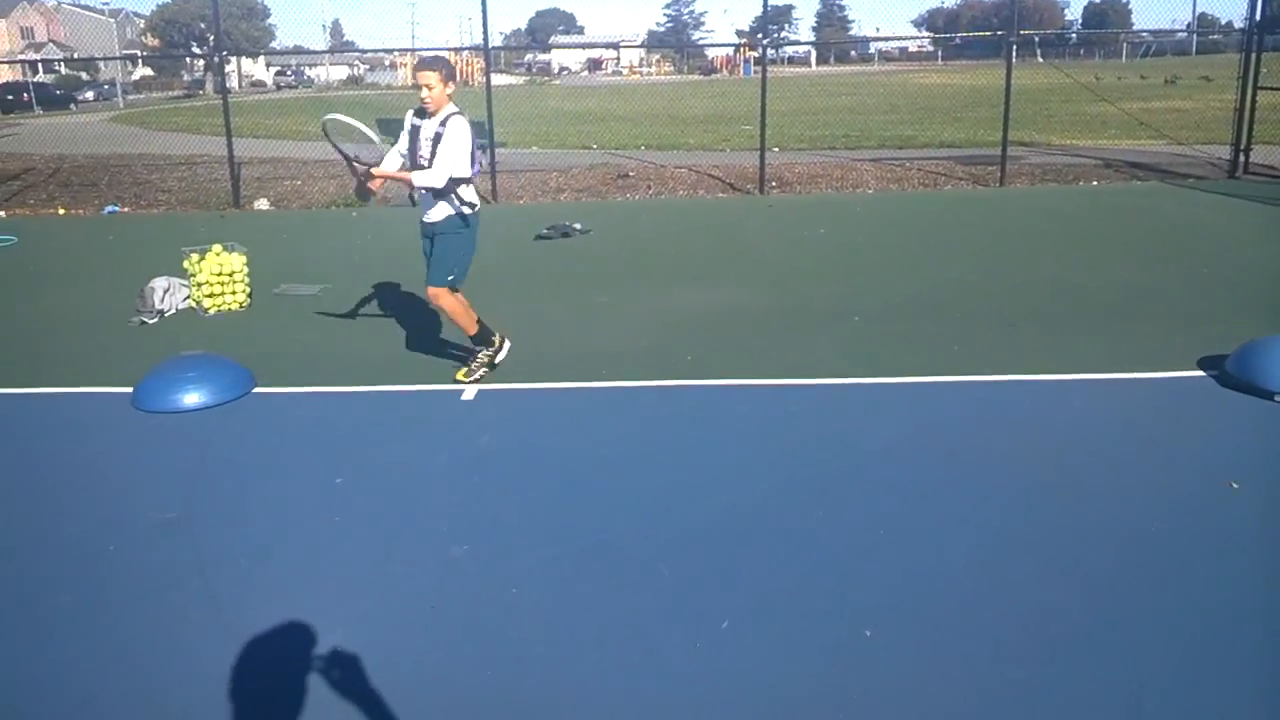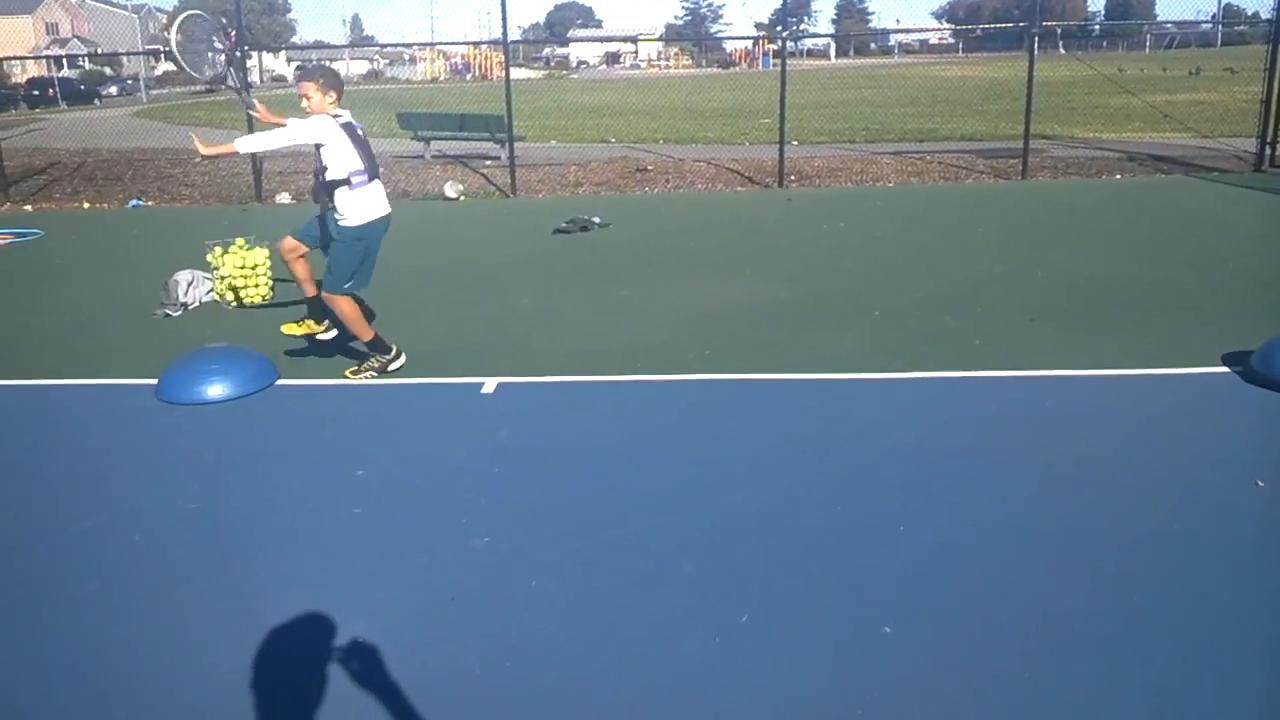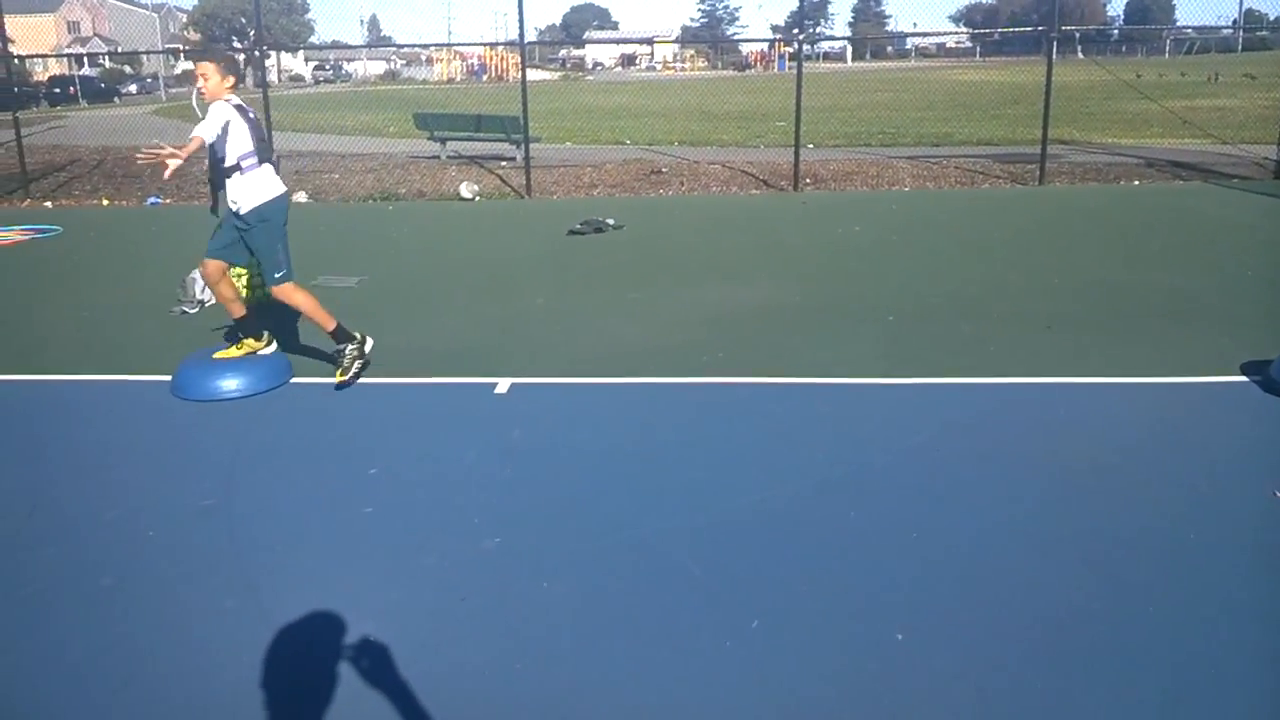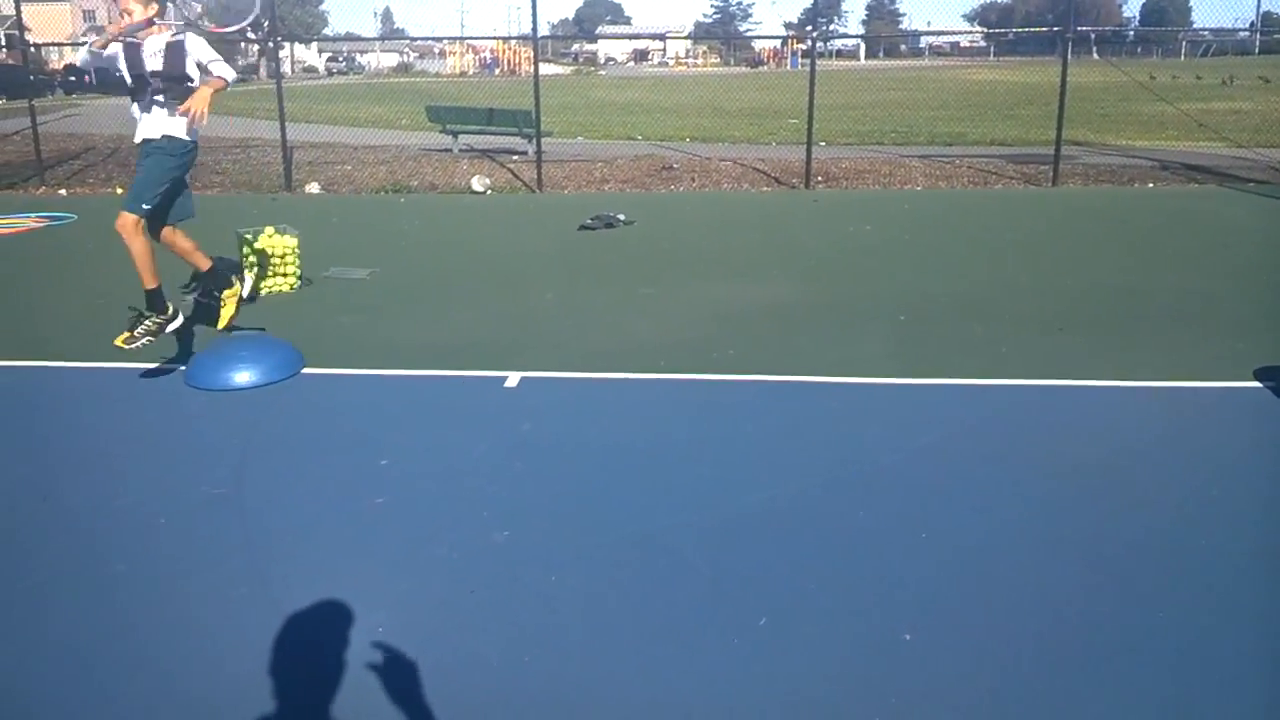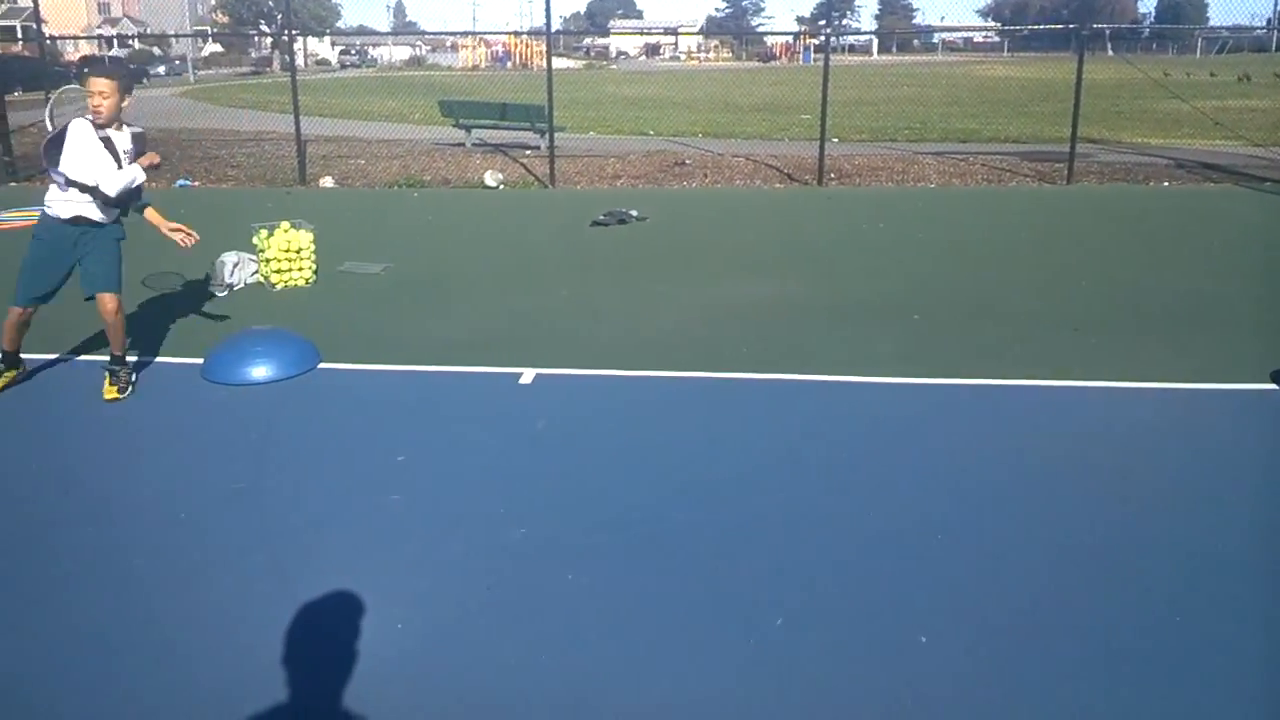
dt=0.3s
person 1, frame 1
left shoulder: (456, 124)
right shoulder: (415, 117)
left elbow: (438, 177)
right elbow: (399, 153)
left wrist: (388, 174)
right wrist: (378, 176)
left hip: (457, 218)
right hip: (431, 217)
left knee: (436, 292)
right knee: (447, 290)
left ankle: (487, 343)
right ankle: (488, 345)
person 1, frame 2
left shoulder: (320, 127)
right shoulder: (337, 121)
left elbow: (264, 142)
left wrist: (212, 150)
right wrist: (275, 120)
left hip: (362, 222)
right hip: (346, 214)
left knee: (333, 295)
right knee: (288, 248)
left ankle: (384, 354)
right ankle: (319, 320)
person 1, frame 3
left shoulder: (222, 108)
right shoulder: (234, 110)
left elbow: (206, 131)
left wrist: (183, 154)
left hip: (262, 208)
right hip: (243, 209)
left knee: (280, 287)
right knee: (211, 269)
left ankle: (350, 342)
right ankle: (254, 337)
person 1, frame 4
left shoulder: (186, 44)
right shoulder: (122, 46)
left elbow: (226, 73)
right elbow: (88, 59)
left wrist: (206, 90)
right wrist: (107, 37)
left hip: (173, 144)
right hip: (149, 144)
left knee: (127, 223)
right knee: (166, 232)
left ankle: (159, 310)
right ankle: (229, 280)
person 1, frame 5
left shoulder: (130, 138)
right shoulder: (80, 131)
right elbow: (112, 186)
left wrist: (163, 225)
right wrist: (143, 164)
left hip: (102, 228)
right hip: (60, 226)
left knee: (109, 304)
left ankle: (118, 367)
